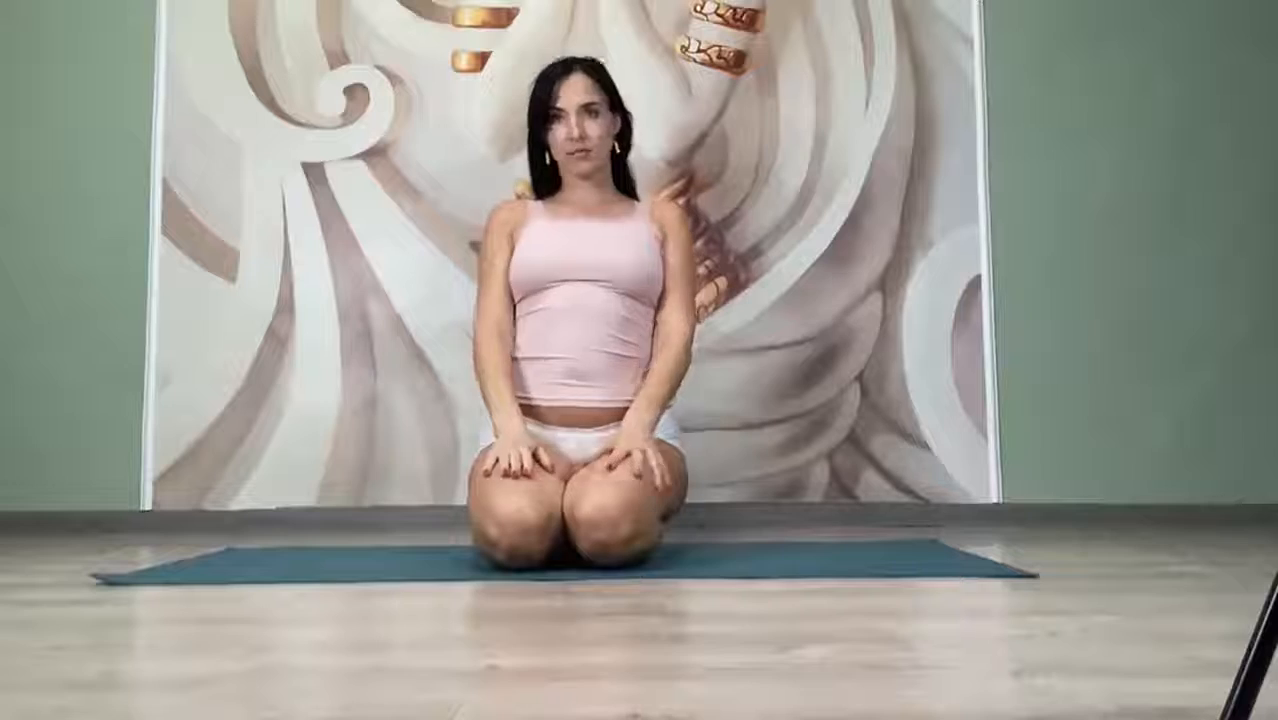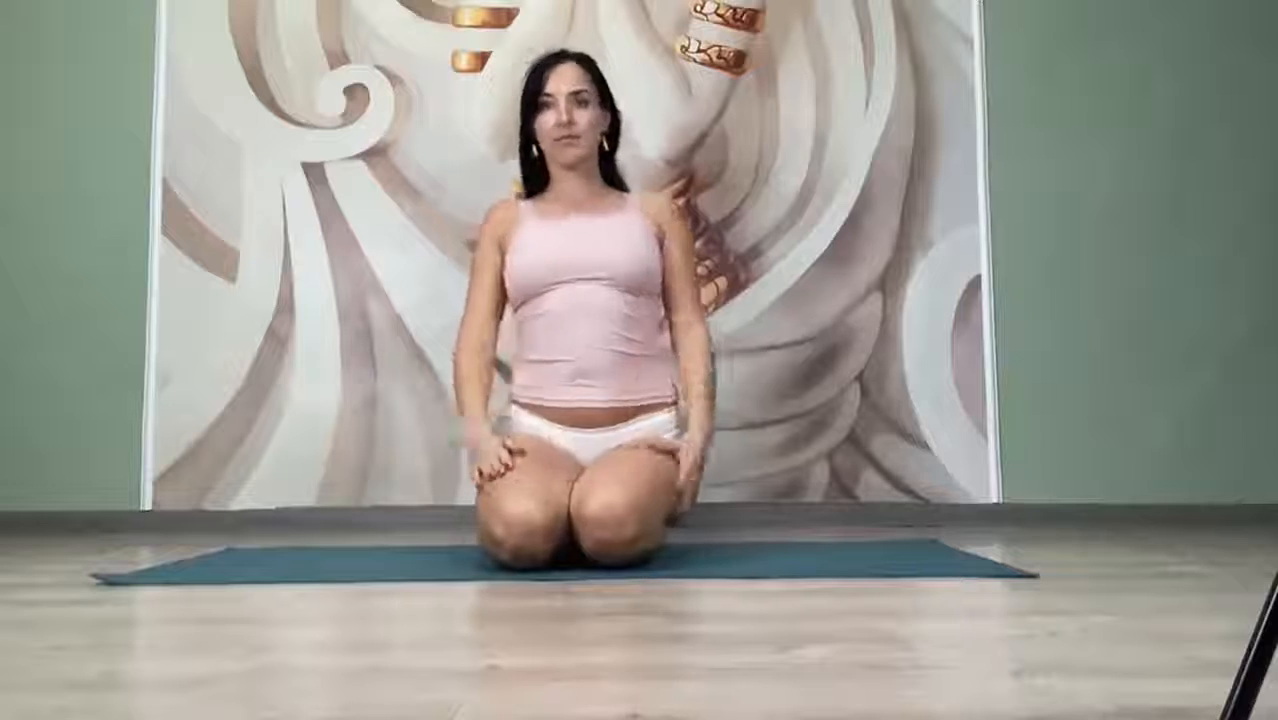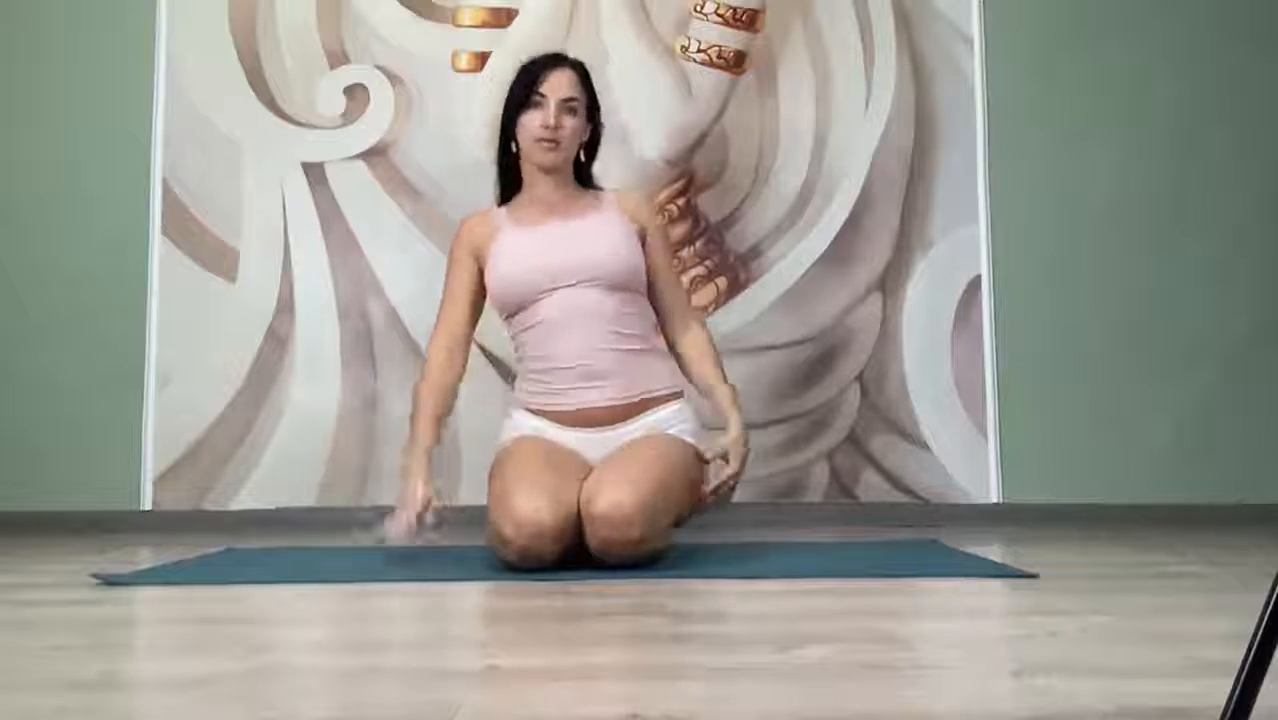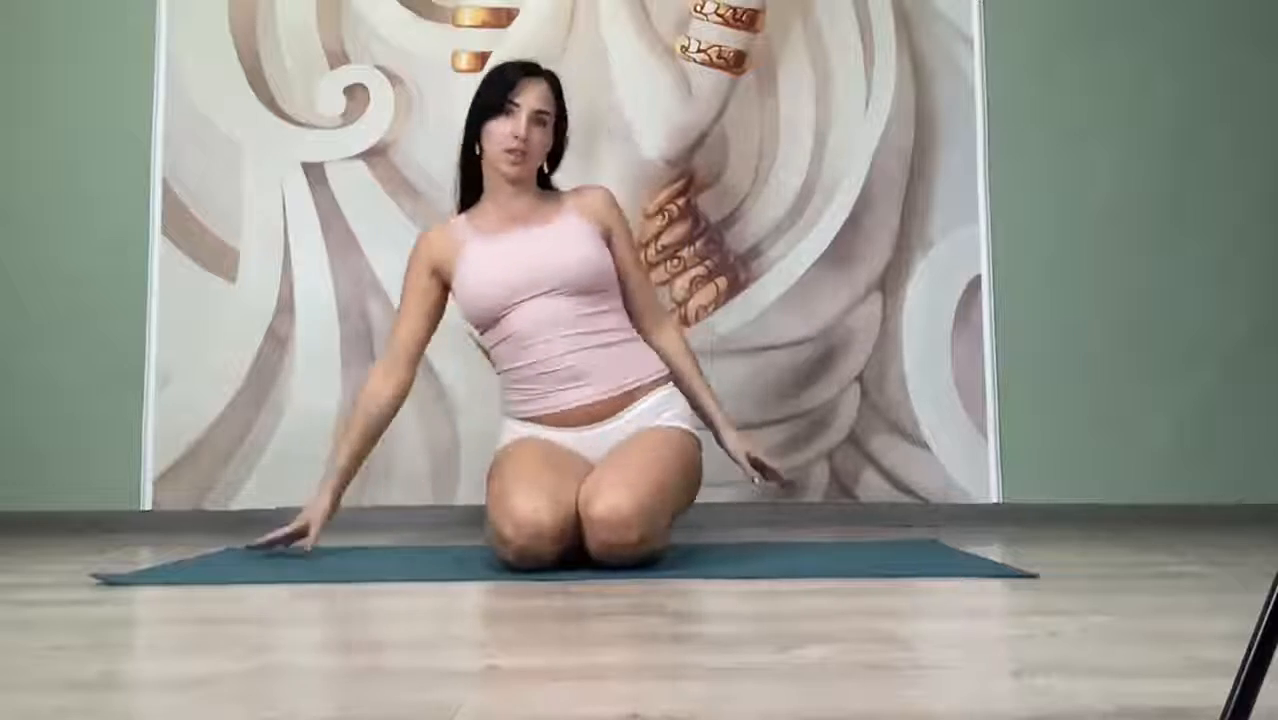
dt=0.3s
person 1, frame 1
left shoulder: (662, 218)
right shoulder: (512, 219)
left elbow: (676, 330)
right elbow: (492, 332)
left wrist: (639, 425)
right wrist: (509, 428)
left hip: (629, 430)
right hip: (530, 429)
left knee: (604, 525)
right knee: (512, 530)
left ankle: (641, 502)
right ankle: (564, 509)
person 1, frame 2
left shoulder: (655, 212)
right shoulder: (506, 220)
left elbow: (689, 327)
right elbow: (475, 336)
left wrist: (698, 426)
right wrist: (478, 430)
left hip: (641, 428)
right hip: (536, 428)
left knee: (610, 525)
right knee: (517, 531)
left ankle: (645, 500)
right ankle: (567, 507)
person 1, frame 3
left shoulder: (630, 209)
right shoulder: (480, 233)
left elbow: (684, 326)
right elbow: (446, 352)
left wrist: (733, 422)
right wrist: (417, 471)
left hip: (652, 424)
right hip: (544, 429)
left knee: (620, 525)
right knee: (527, 534)
left ankle: (672, 491)
right ankle: (578, 507)
person 1, frame 4
left shoulder: (593, 207)
right shoulder: (442, 245)
left elbow: (656, 324)
right elbow: (394, 368)
left wrist: (722, 425)
right wrist: (330, 490)
left hip: (645, 415)
right hip: (539, 434)
left knee: (617, 529)
right knee: (529, 535)
left ankle: (645, 495)
right ankle: (576, 502)
